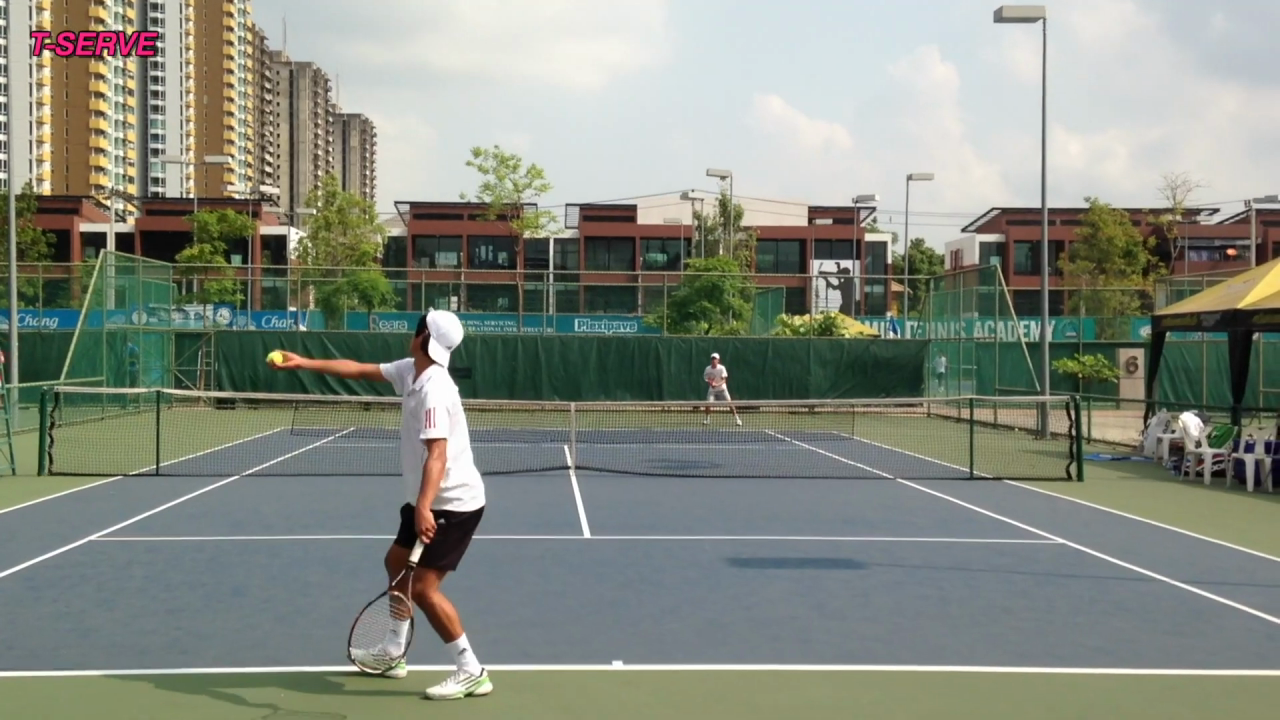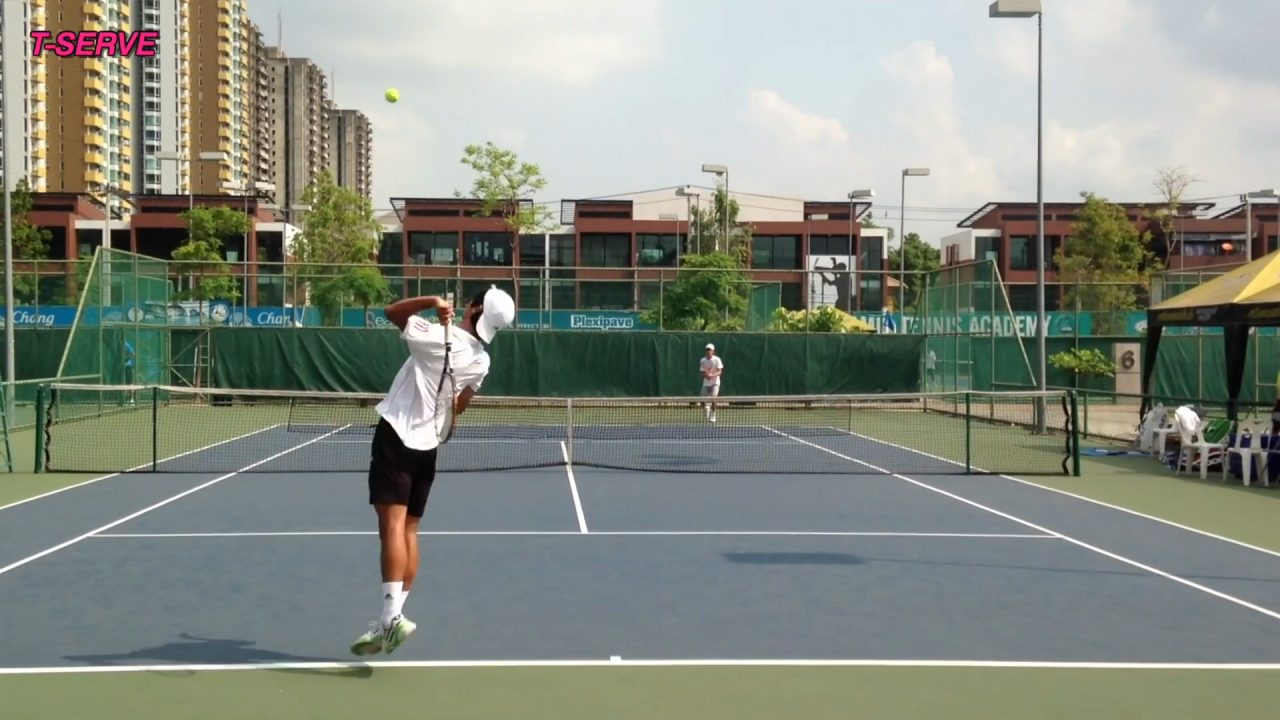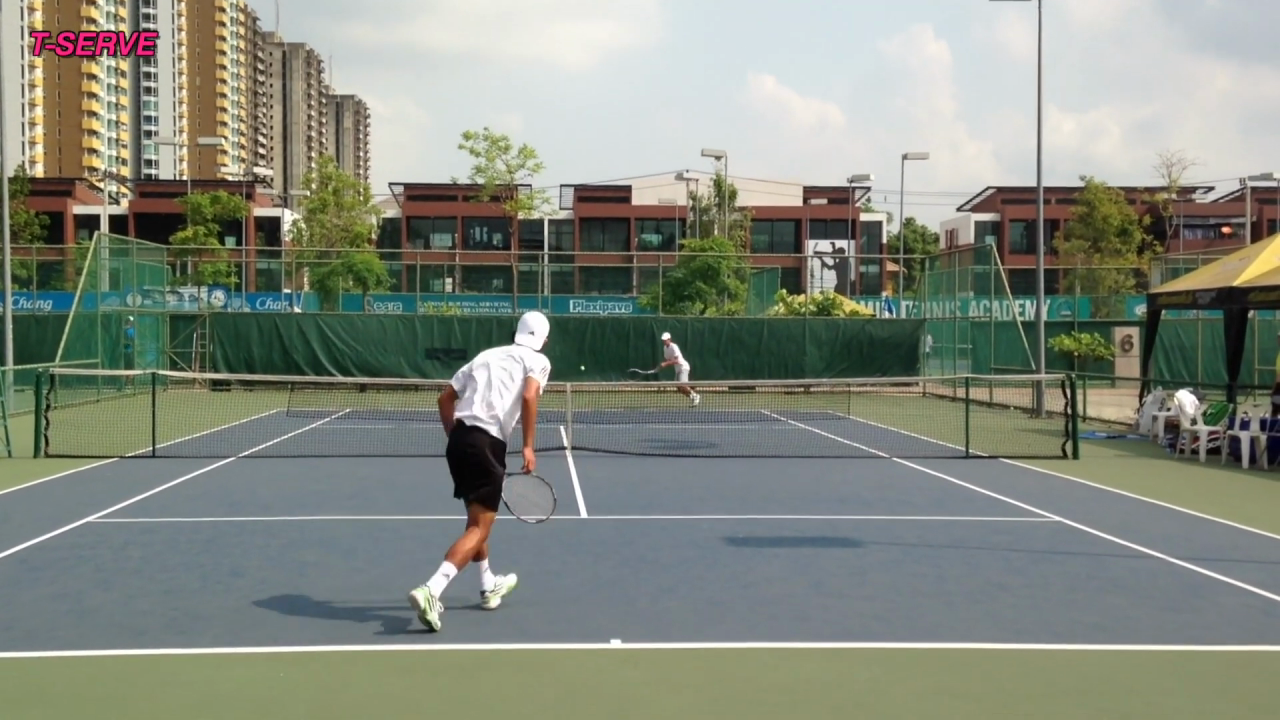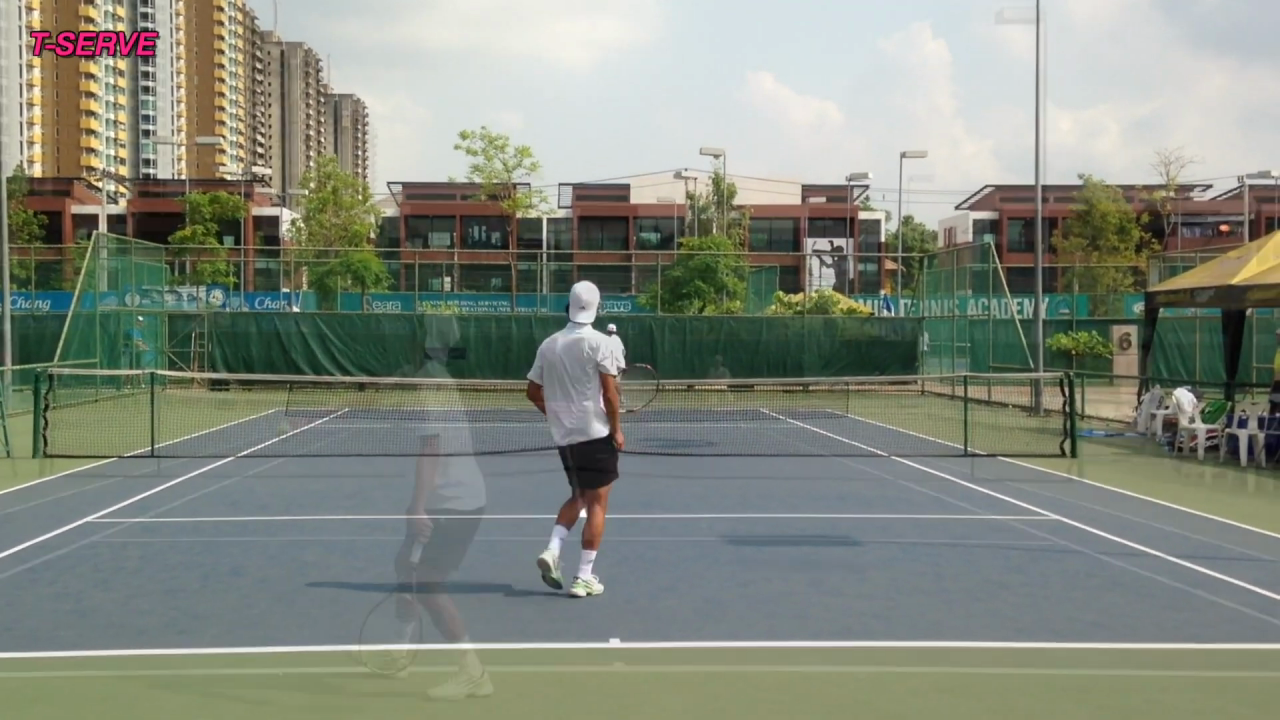
dt=0.7s
person 1, frame 1
left shoulder: (435, 391)
right shoulder: (411, 370)
left elbow: (437, 454)
right elbow: (361, 369)
left wrist: (423, 507)
right wrist: (307, 363)
left hip: (455, 503)
right hip: (433, 500)
left knee: (423, 587)
right knee: (396, 562)
left ankle: (471, 673)
right ankle: (392, 653)
person 1, frame 2
left shoulder: (439, 339)
right shoulder: (481, 361)
left elbow: (395, 314)
left wrist: (430, 302)
left hip: (396, 437)
right hip: (425, 448)
left knee: (392, 525)
right knee: (406, 530)
left ankle: (392, 617)
right ankle: (391, 620)
person 1, frame 3
left shoulder: (485, 356)
right shoulder: (537, 361)
left elbow: (445, 398)
right elbow: (530, 396)
right wrist: (528, 446)
left hip: (460, 437)
right hip: (486, 441)
left knee: (478, 514)
right knee: (480, 526)
left ankle: (488, 586)
right ankle: (430, 592)
person 1, frame 4
left shoulder: (548, 344)
right shoulder: (601, 342)
left elbow: (533, 391)
right elbow: (609, 393)
right wrist: (612, 429)
left hip: (565, 438)
right hip: (594, 437)
left knee: (579, 500)
right knee: (595, 505)
left ankle: (551, 551)
right ankle: (584, 577)
